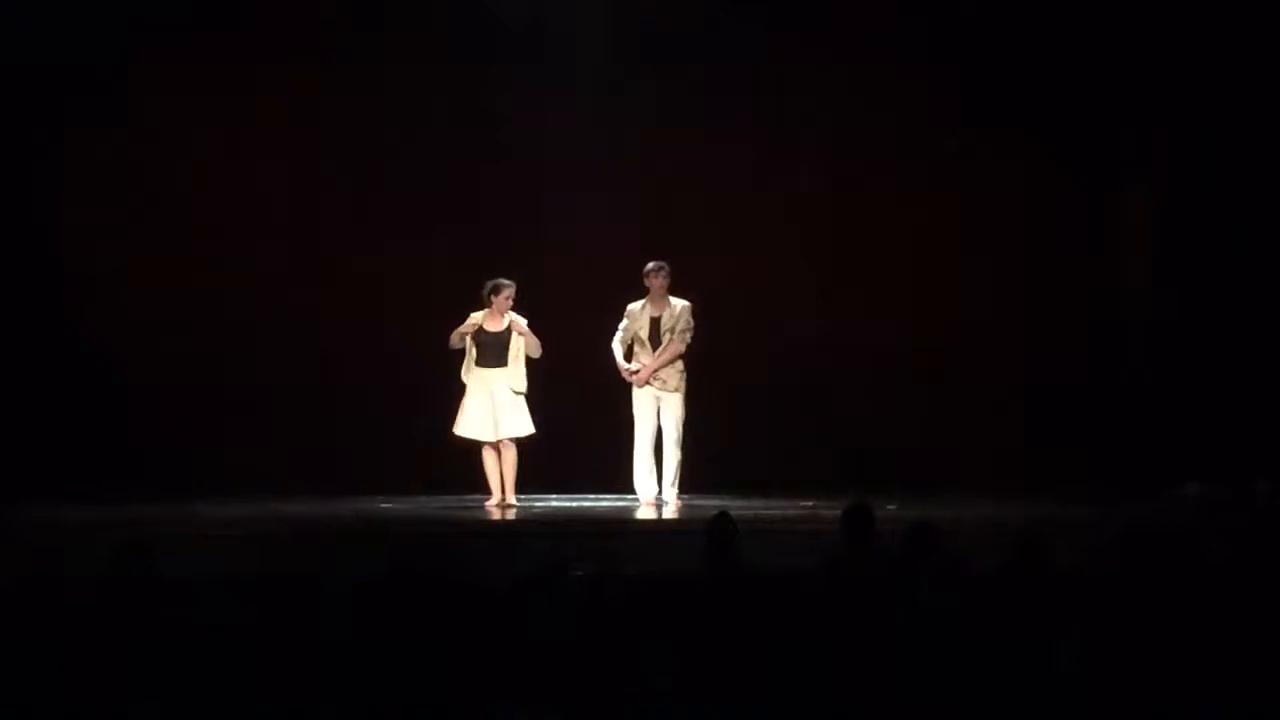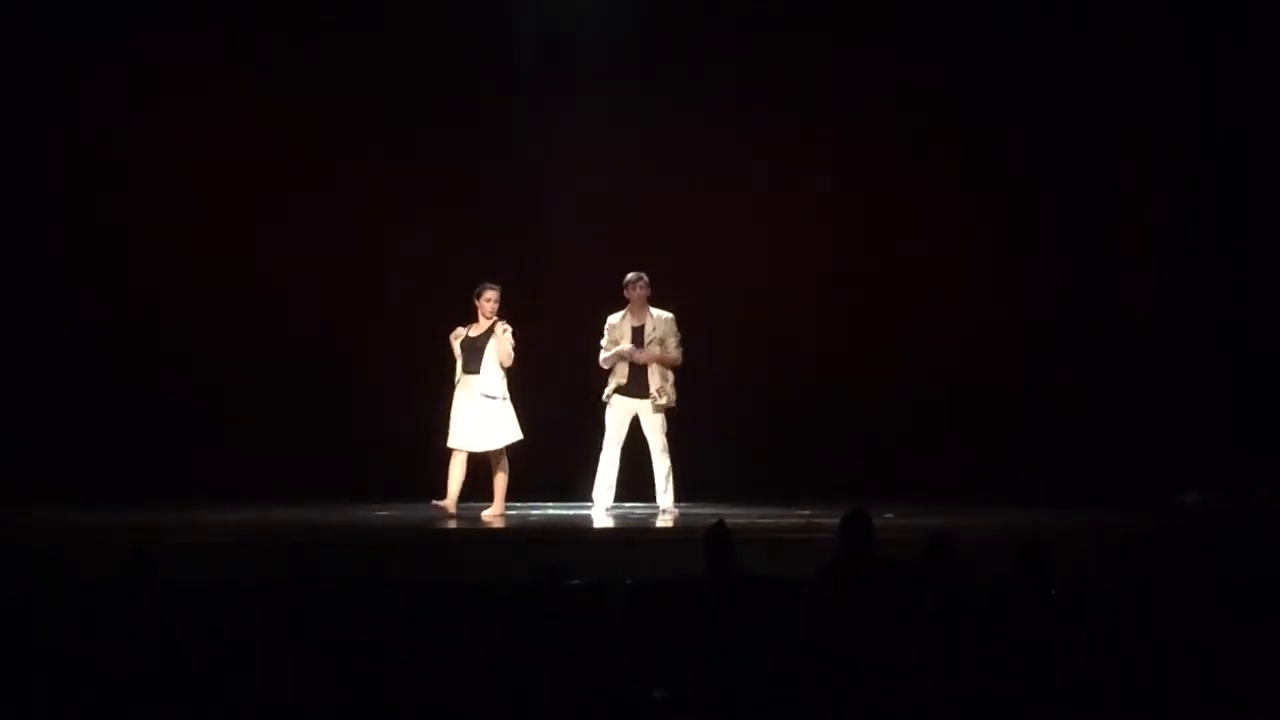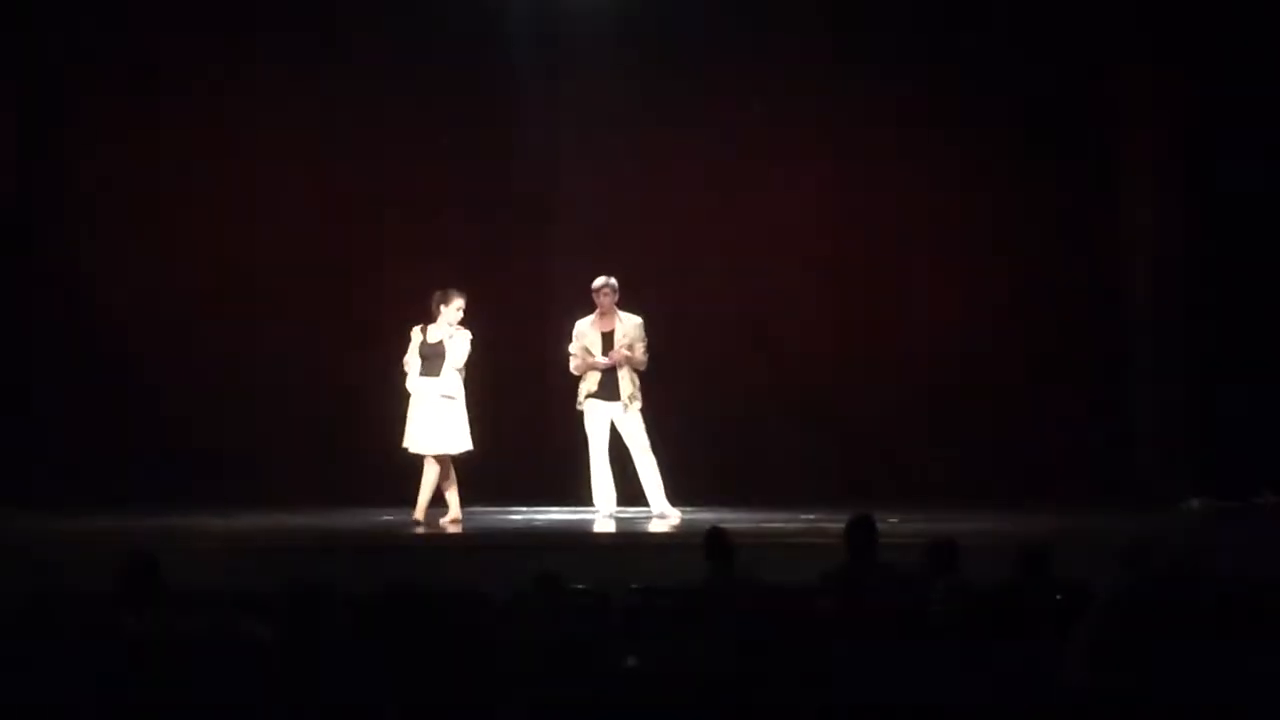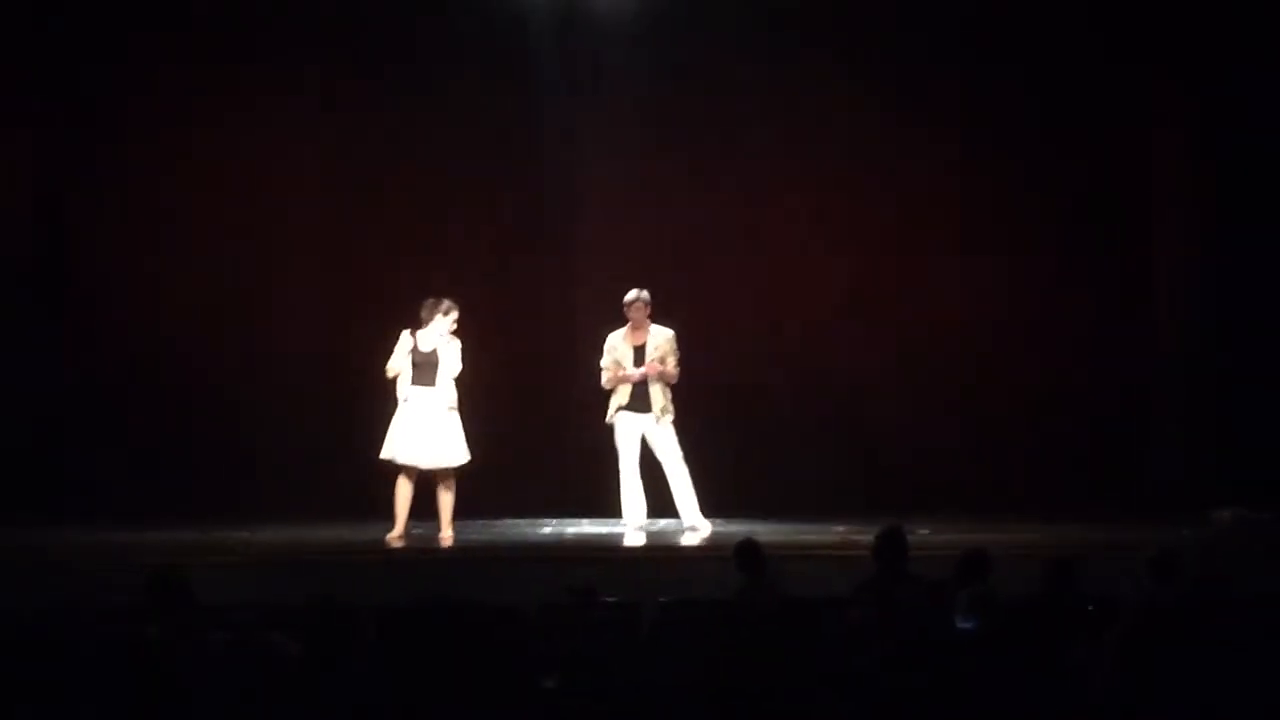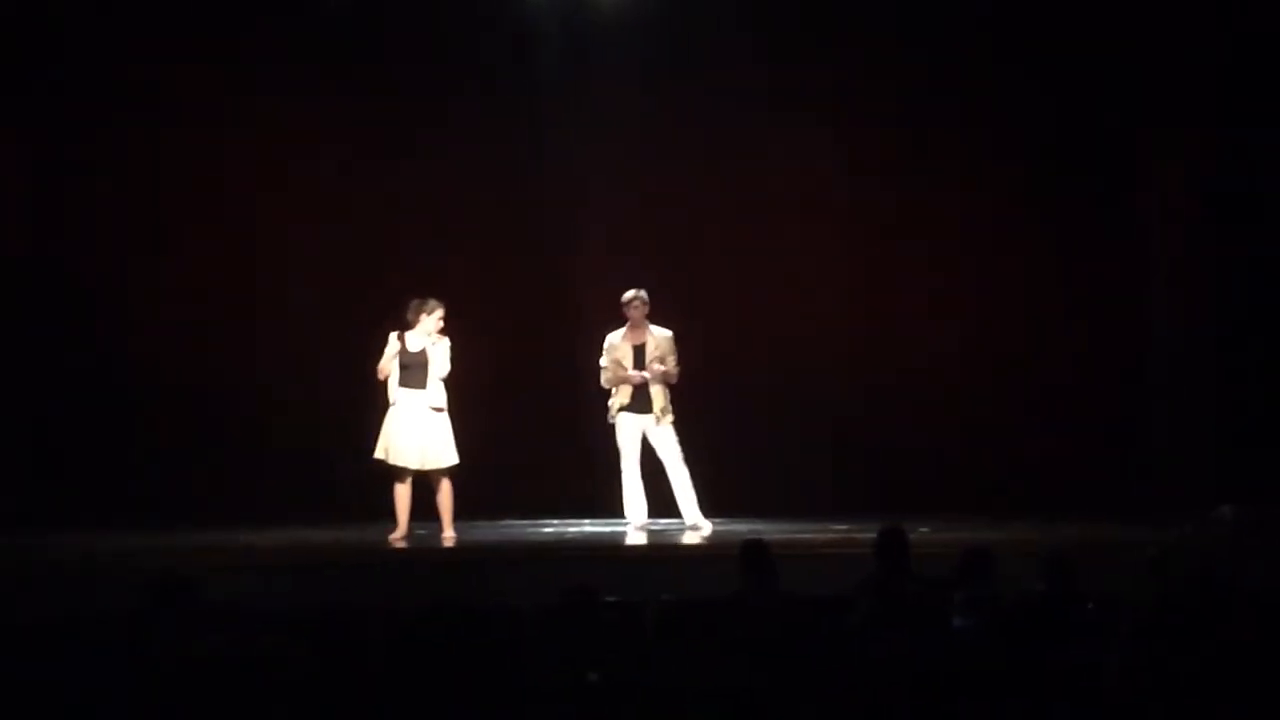
dt=1s
person 1, frame 1
left shoulder: (682, 308)
right shoulder: (634, 310)
left elbow: (678, 346)
right elbow: (619, 340)
left wrist: (649, 368)
right wrist: (620, 361)
left hip: (672, 380)
right hip: (643, 381)
left knee: (672, 438)
right knee: (643, 437)
left ankle: (669, 493)
right ankle: (647, 494)
person 1, frame 2
left shoulder: (665, 319)
right shoulder: (614, 321)
left elbow: (676, 357)
right elbow: (603, 361)
left wrist: (655, 356)
right wrist: (618, 352)
left hip: (651, 395)
right hip: (621, 393)
left knee: (659, 448)
right knee: (611, 446)
left ankle: (666, 503)
right ankle: (601, 502)
person 1, frame 3
left shoulder: (633, 323)
right shoulder: (582, 327)
left elbow: (643, 363)
right elbow: (574, 366)
left wrist: (628, 356)
right wrist: (592, 362)
left hip: (624, 398)
right hip: (595, 398)
left knee: (642, 449)
right knee: (598, 453)
left ankle: (660, 505)
right ankle: (605, 507)
person 1, frame 4
left shoulder: (665, 336)
right shoulder: (614, 340)
left elbow: (674, 376)
right elbow: (606, 380)
left wrist: (660, 371)
right wrist: (625, 375)
left hip: (656, 411)
right hip: (626, 411)
left knee: (675, 462)
right knee: (628, 466)
left ankle: (692, 518)
right ankle: (635, 520)
person 1, frame 5
left shoulder: (664, 337)
right shoulder: (613, 340)
left elbow: (674, 377)
right elbow: (605, 379)
left wrist: (663, 371)
right wrist: (626, 376)
left hip: (657, 411)
right hip: (626, 411)
left knee: (675, 462)
right knee: (629, 465)
left ankle: (694, 517)
right ankle: (637, 519)
person 2, frame 1
left shoulder: (516, 322)
right shoulder: (475, 319)
left elbow: (536, 352)
right elbow: (454, 345)
left wrist: (525, 331)
right wrist: (460, 332)
left hip: (505, 384)
right hip: (479, 383)
left knee: (506, 439)
right knee: (486, 441)
left ankle: (510, 492)
right ankle: (495, 494)
person 2, frame 2
left shoulder: (501, 328)
right shoulder: (467, 330)
left elbow: (507, 361)
left wrist: (502, 335)
right wrist: (453, 342)
left hip: (489, 393)
right hip: (465, 392)
left knee: (496, 451)
right knee: (458, 449)
left ankle: (498, 504)
right ankle: (451, 501)
person 2, frame 3
left shoulder: (461, 335)
right shoulder: (420, 332)
left elbow: (457, 362)
right elbow: (408, 366)
left wrist: (447, 336)
right wrist: (415, 342)
left hip: (445, 398)
right hip: (421, 397)
left knee: (434, 456)
right knee: (441, 457)
left ankle: (420, 511)
right ankle: (454, 509)
person 2, frame 4
left shoulder: (452, 343)
right shoulder: (409, 337)
left elbow: (453, 372)
right elbow: (391, 371)
left wrist: (442, 344)
right wrist: (405, 349)
left hip: (440, 408)
right hip: (413, 407)
left knee: (444, 471)
right knee: (407, 469)
left ankle: (446, 528)
right ankle: (399, 527)
person 2, frame 5
left shoulder: (441, 343)
right shoulder: (397, 339)
left elbow: (441, 373)
right elbow: (382, 374)
left wrist: (430, 345)
right wrist: (391, 352)
left hip: (430, 408)
right hip: (403, 408)
left knee: (439, 472)
right knee: (402, 470)
left ankle: (448, 528)
right ankle: (401, 528)
